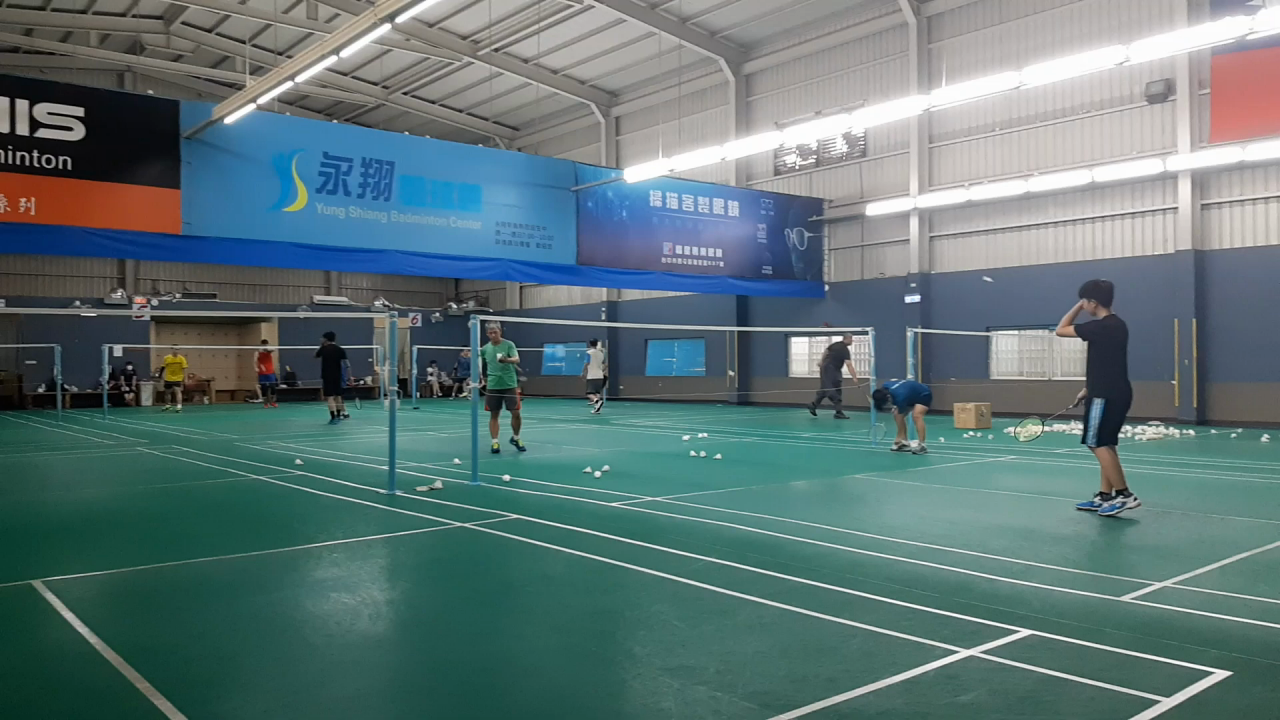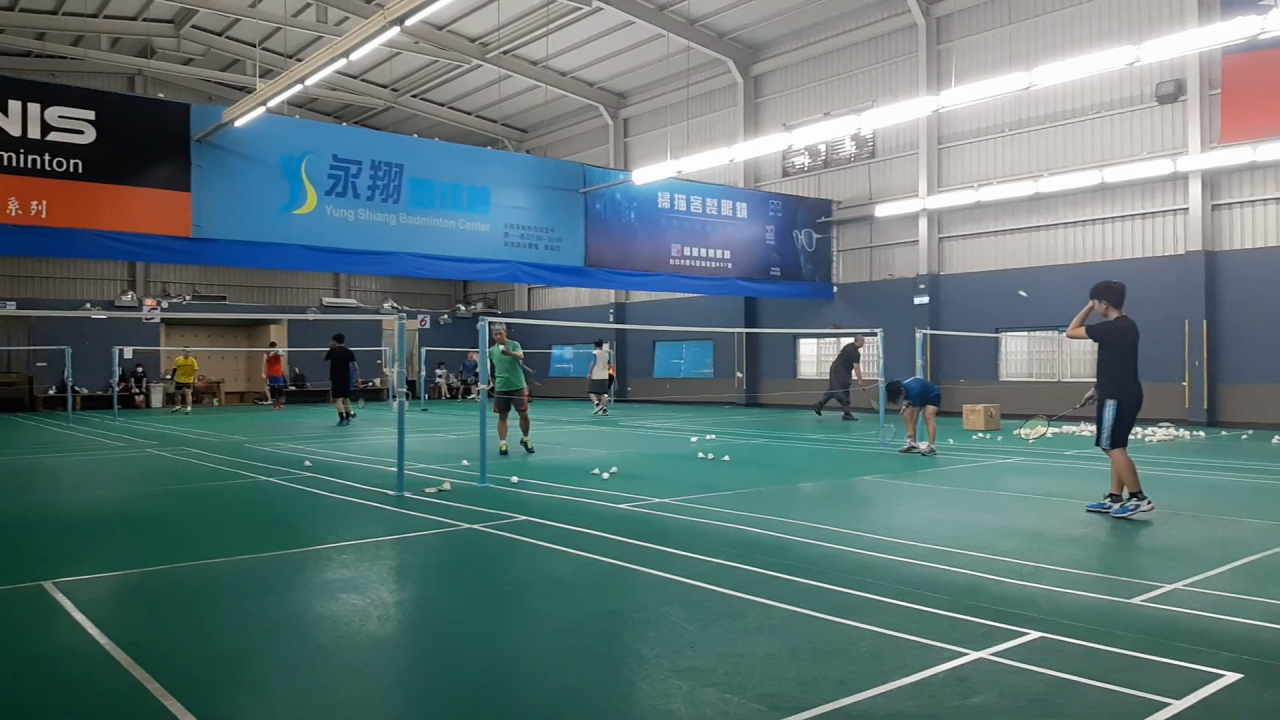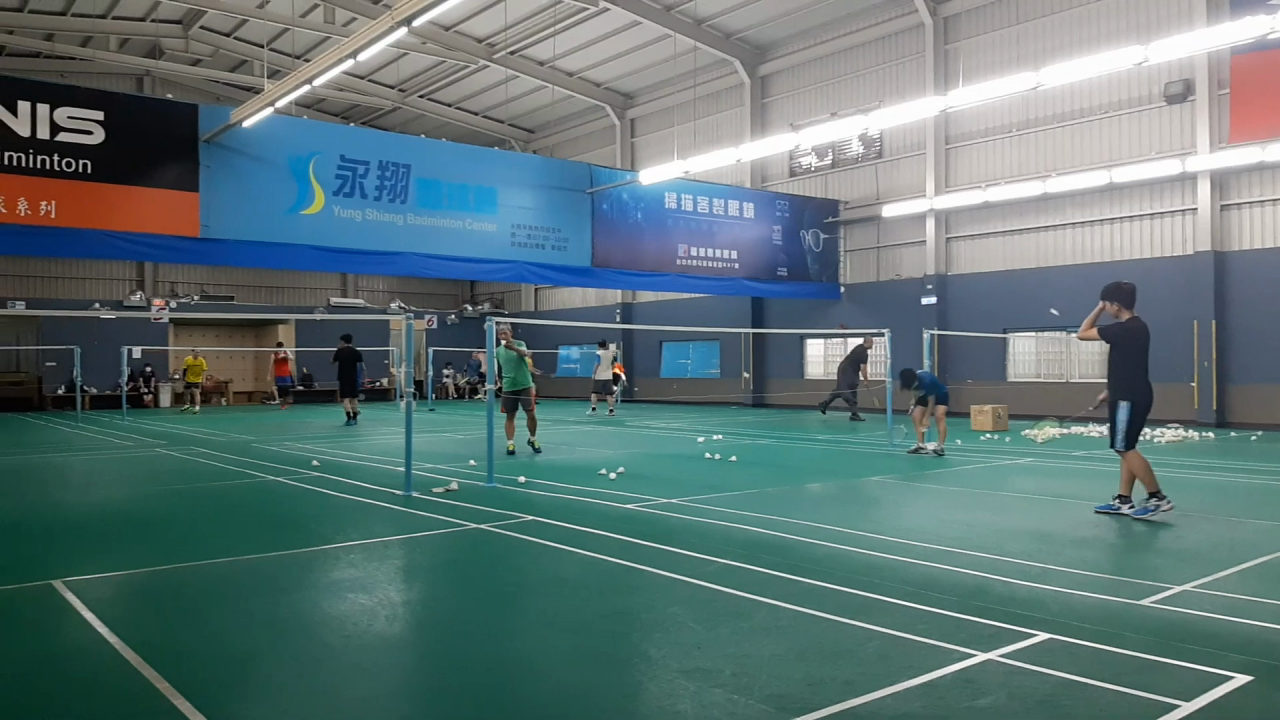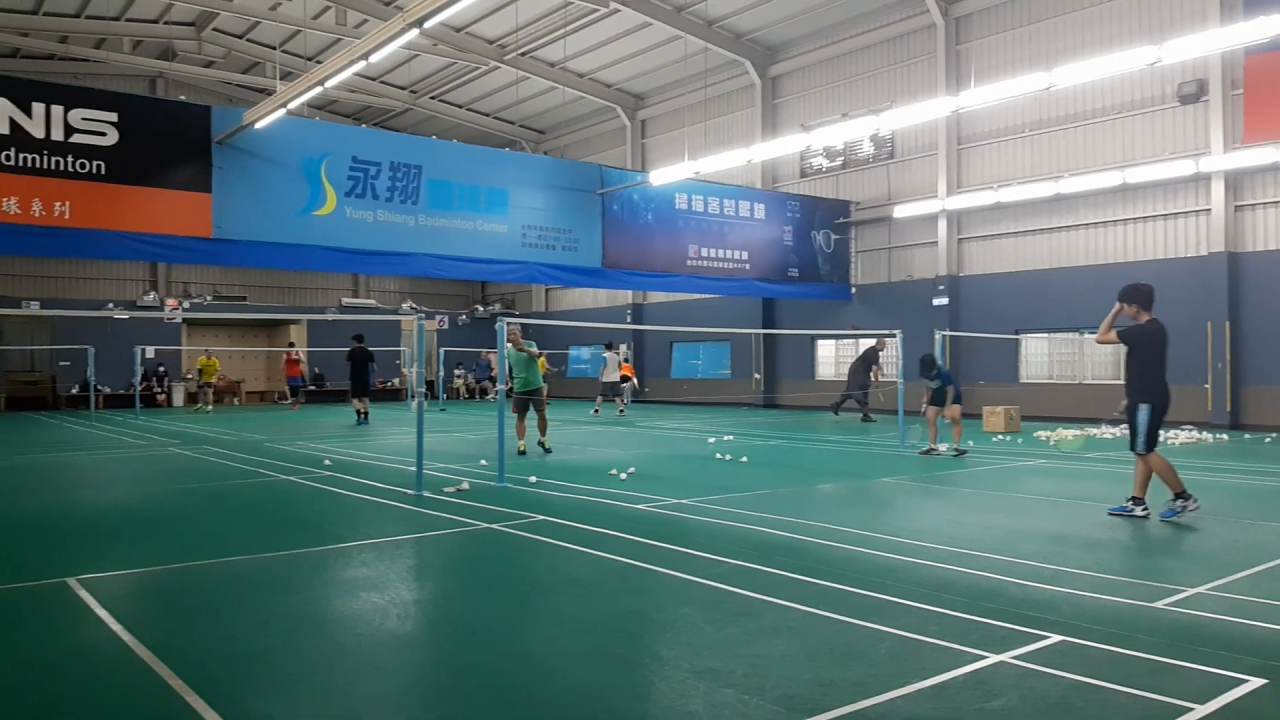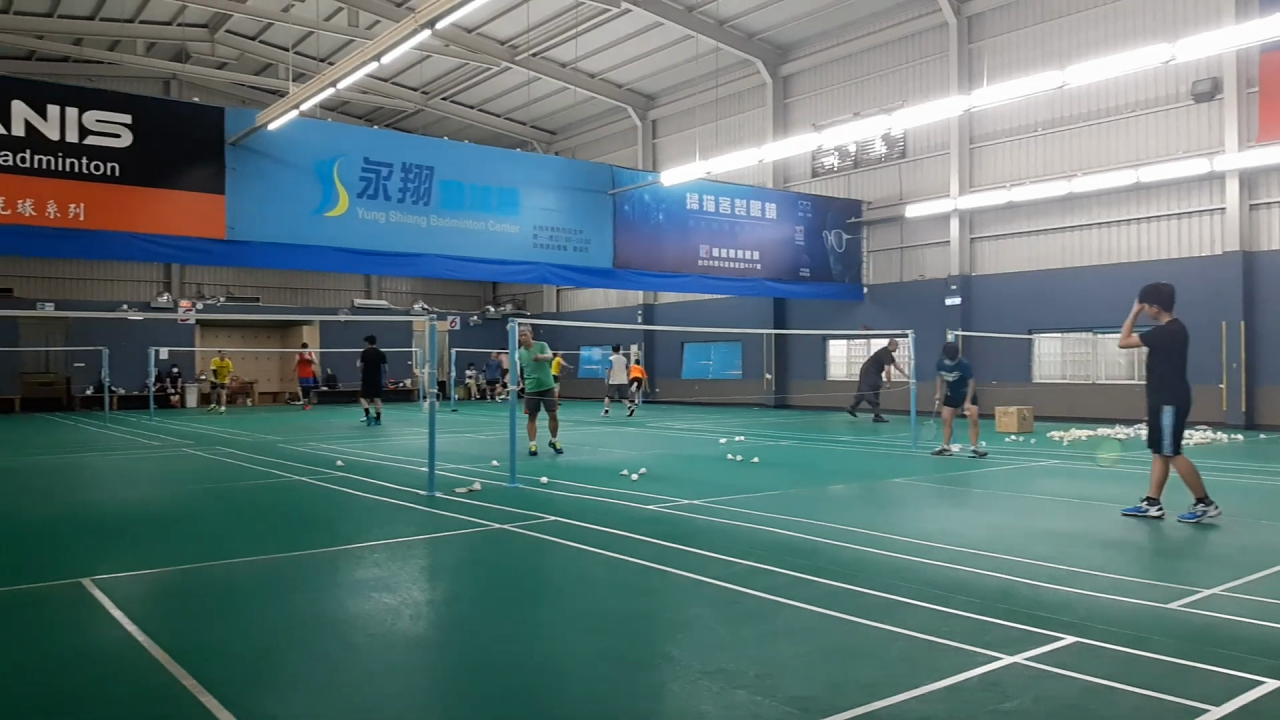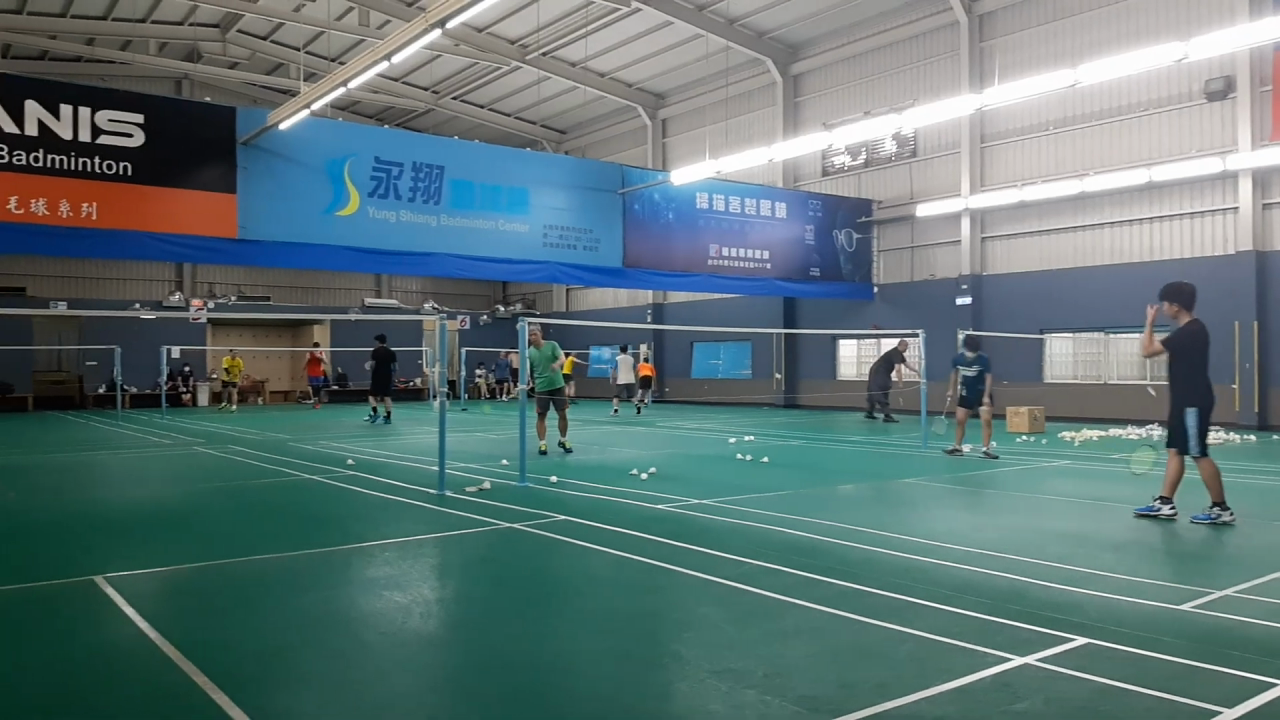
dt=0.1s
person 1, frame 1
left shoulder: (1099, 327)
right shoulder: (1116, 325)
left elbow: (1060, 330)
left wrist: (1078, 307)
right wrist: (1089, 388)
left hip: (1105, 396)
right hip: (1117, 393)
left knee: (1098, 445)
right knee: (1106, 446)
left ankle: (1124, 495)
right ankle: (1105, 497)
person 1, frame 2
left shoulder: (1110, 328)
right shoulder: (1127, 326)
left elbow: (1071, 332)
left wrist: (1088, 307)
right wrist: (1097, 388)
left hip: (1117, 397)
right hip: (1128, 395)
left knee: (1112, 447)
right knee: (1116, 447)
left ankle: (1138, 497)
right ankle: (1115, 499)
person 1, frame 3
left shoulder: (1123, 329)
right shoulder: (1137, 327)
left elbow: (1082, 334)
left wrist: (1098, 310)
right wrist: (1109, 391)
left hip: (1128, 398)
right hip: (1132, 396)
left knee: (1125, 449)
right knee: (1125, 449)
left ankle: (1157, 497)
right ankle: (1123, 500)
person 1, frame 4
left shoulder: (1143, 331)
right shoulder: (1154, 329)
left elbow: (1101, 338)
left wrist: (1115, 311)
right wrist: (1131, 397)
left hip: (1147, 400)
right hip: (1149, 398)
left knee: (1145, 451)
right knee: (1143, 452)
left ankle: (1183, 497)
right ankle: (1137, 502)
person 1, frame 5
left shoulder: (1164, 332)
right shoulder: (1174, 329)
left elbow: (1124, 342)
left wrist: (1134, 313)
left hip: (1168, 402)
right hip: (1166, 401)
left knee: (1171, 454)
right knee: (1159, 453)
left ankle: (1205, 503)
right ankle: (1152, 503)
person 1, frame 6
left shoulder: (1187, 333)
right shoulder: (1193, 329)
left elbow: (1147, 351)
left wrist: (1149, 321)
left hip: (1192, 403)
right hip: (1186, 401)
left knee: (1198, 455)
right knee: (1175, 451)
left ankle: (1221, 508)
right ankle: (1165, 503)
